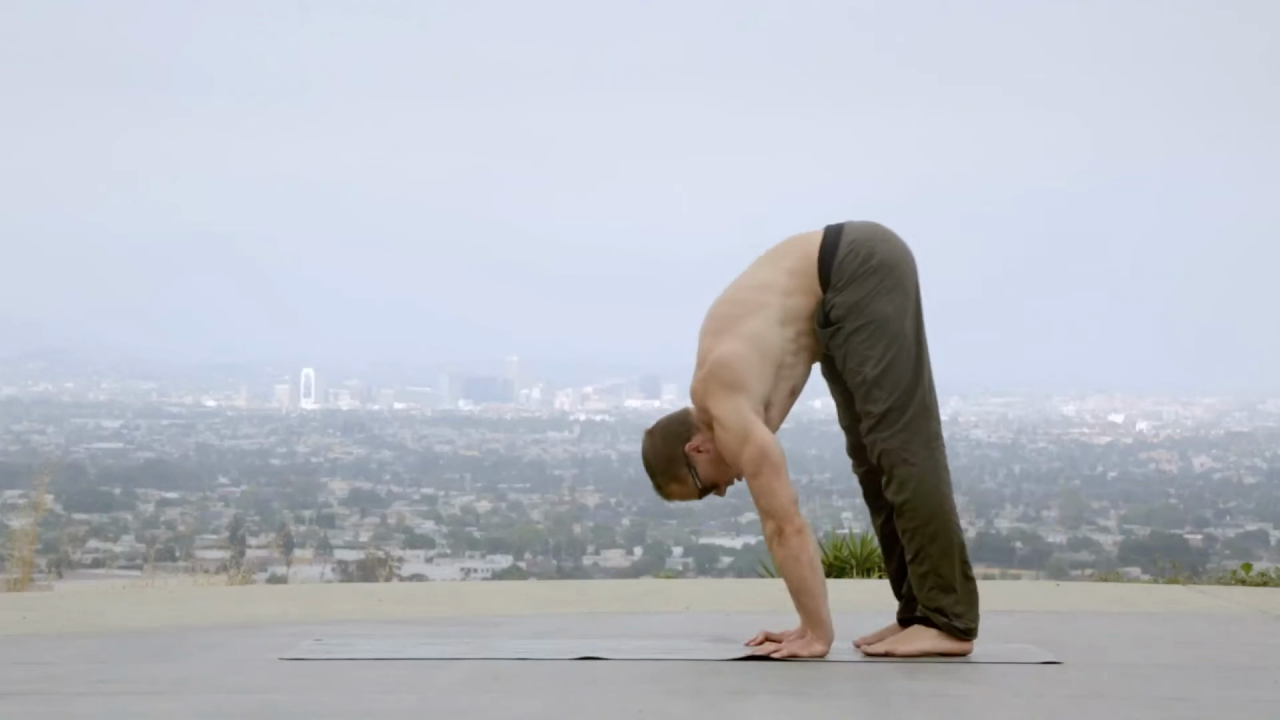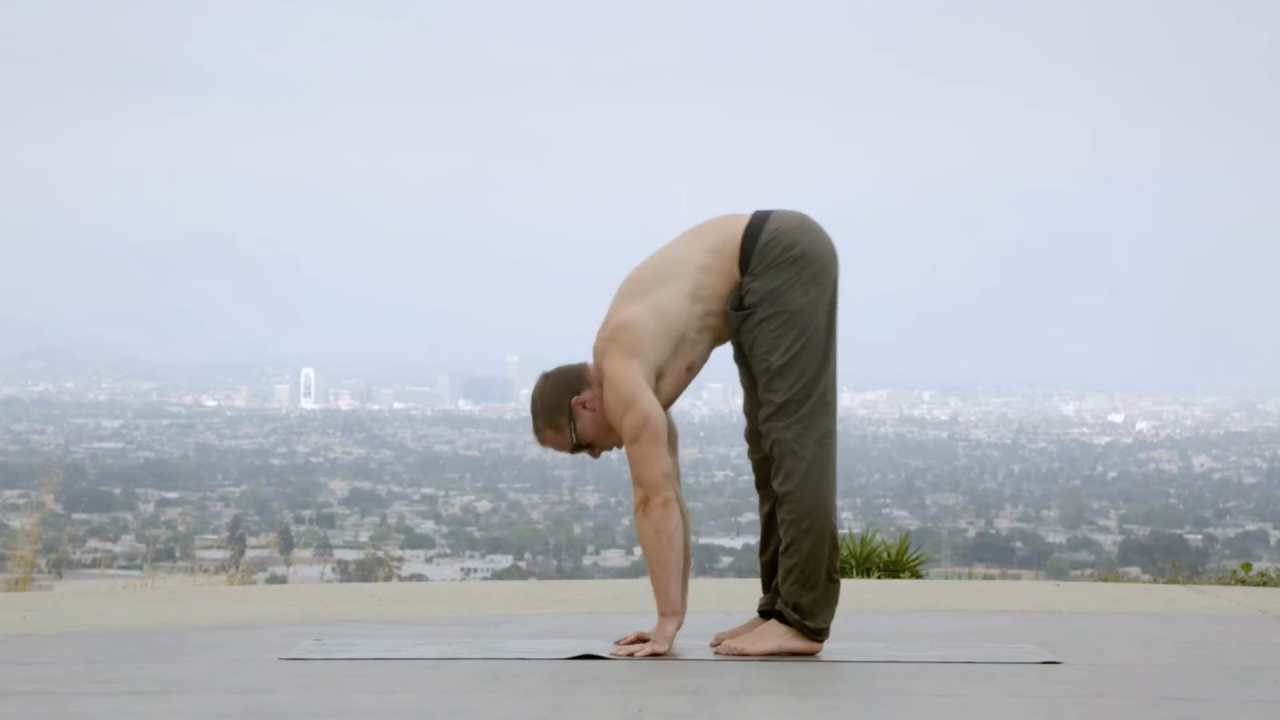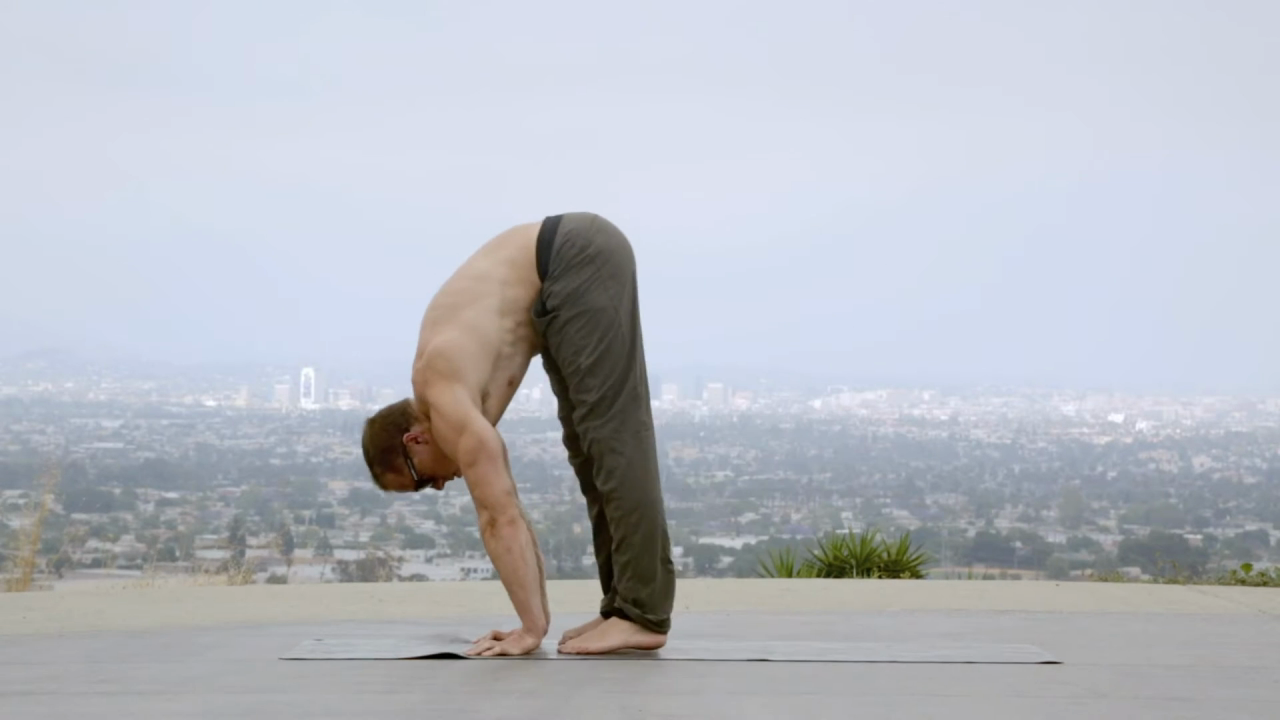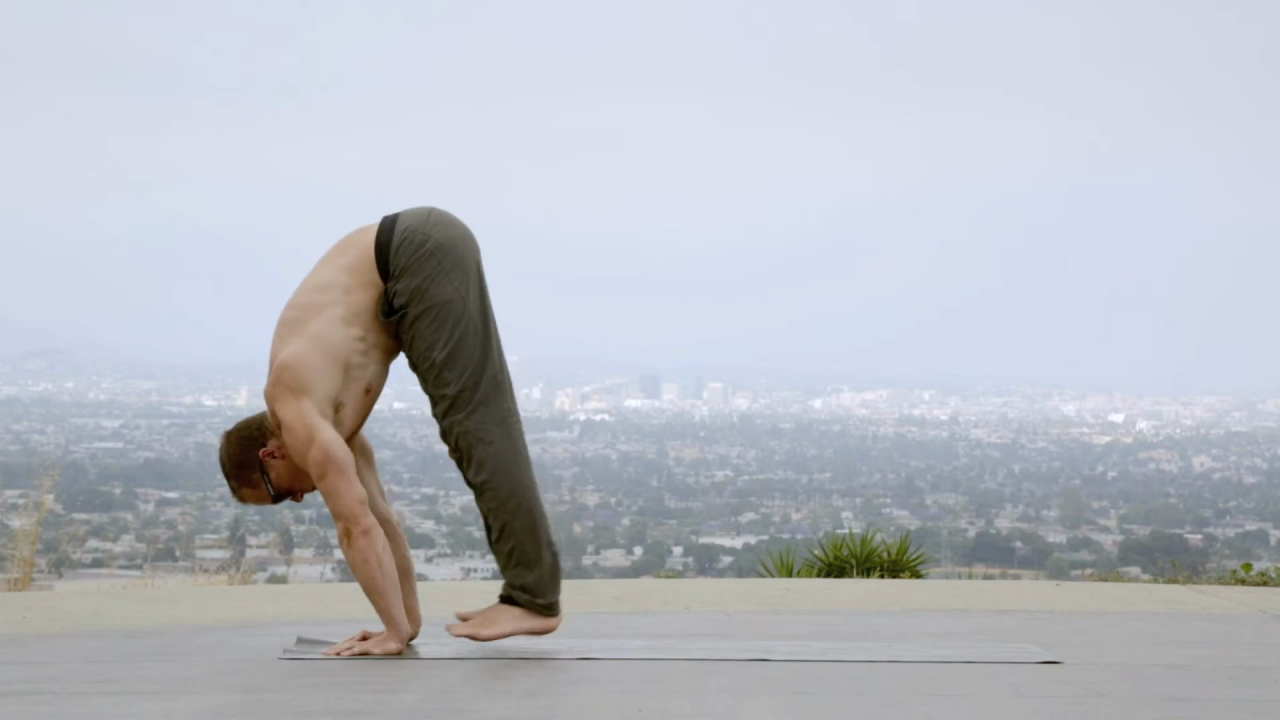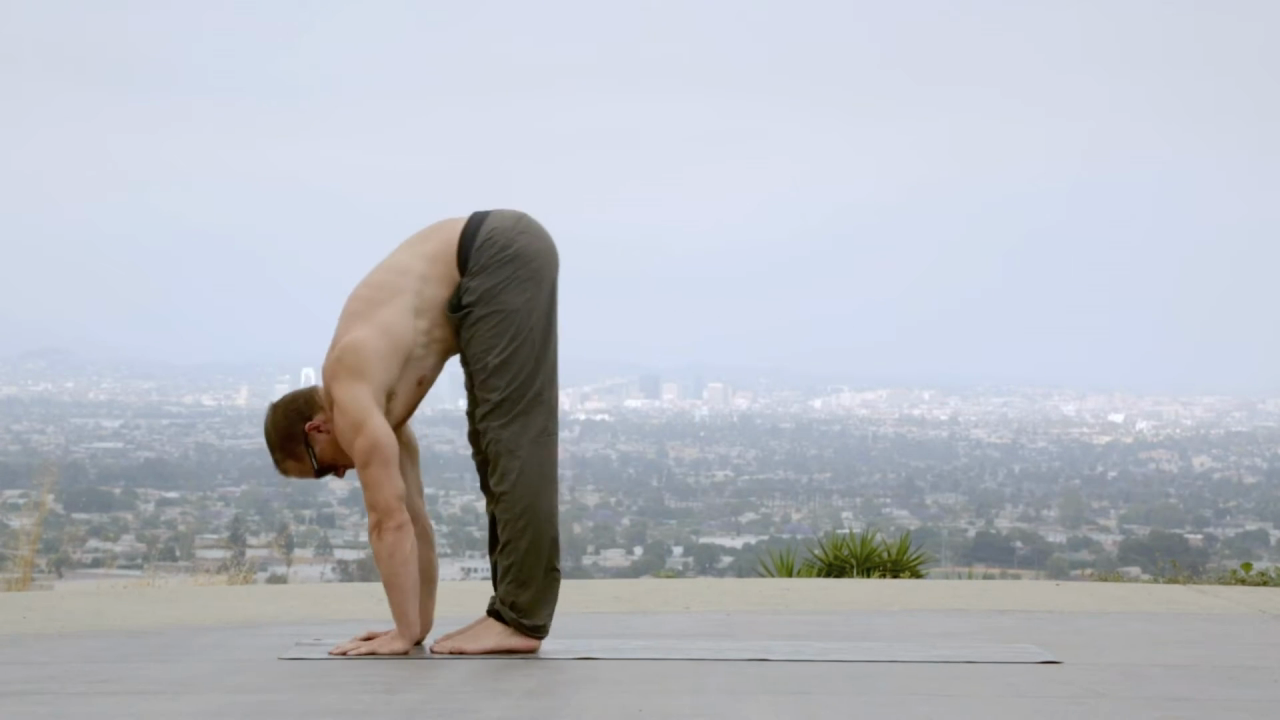
dt=1s
person 1, frame 1
left shoulder: (727, 417)
right shoulder: (736, 409)
left elbow: (787, 528)
right elbow: (781, 524)
left wrist: (819, 633)
right wrist: (810, 625)
left hip: (862, 267)
right hip: (852, 273)
left knee: (902, 447)
right knee: (875, 452)
left ankle: (947, 621)
right ankle: (920, 614)
person 1, frame 2
left shoulder: (620, 381)
right shoulder: (637, 380)
left elbow: (656, 501)
right elbow: (668, 497)
left wrist: (669, 619)
right wrist: (676, 608)
left hip: (783, 255)
right hip: (779, 262)
left knee: (794, 438)
right knee: (772, 440)
left ankle: (802, 618)
right ankle: (784, 609)
person 1, frame 3
left shoulder: (445, 407)
right shoulder: (467, 404)
left elbow: (501, 520)
right elbow: (505, 516)
left wrist: (532, 629)
right wrist: (534, 621)
left hip: (578, 256)
right hip: (580, 260)
left knee: (611, 438)
right knee: (591, 442)
left ankle: (642, 614)
right ankle: (627, 607)
person 1, frame 4
left shoulder: (295, 419)
right shoulder: (329, 416)
left elbow: (357, 528)
right elbow: (378, 520)
left wrist: (397, 632)
right wrist: (408, 621)
left hip: (426, 251)
right hip: (433, 251)
left knee: (476, 428)
right knee: (474, 431)
left ankle: (532, 597)
right ankle: (528, 593)
person 1, frame 5
left shoulder: (351, 405)
right shoulder: (378, 409)
left elbow: (391, 523)
right elbow: (412, 515)
left wrist: (407, 631)
right wrist: (420, 623)
left hip: (499, 253)
right hip: (504, 253)
left knee: (511, 440)
right knee: (502, 441)
left ankle: (520, 616)
right ankle: (520, 612)
